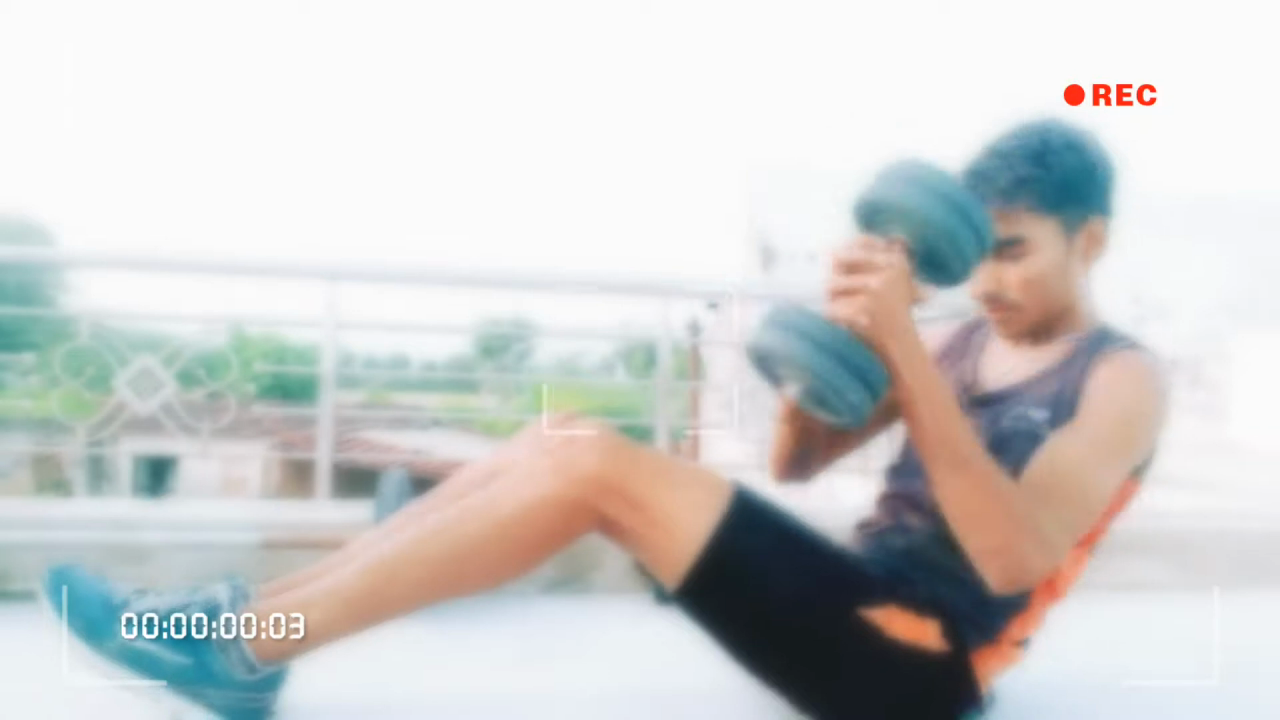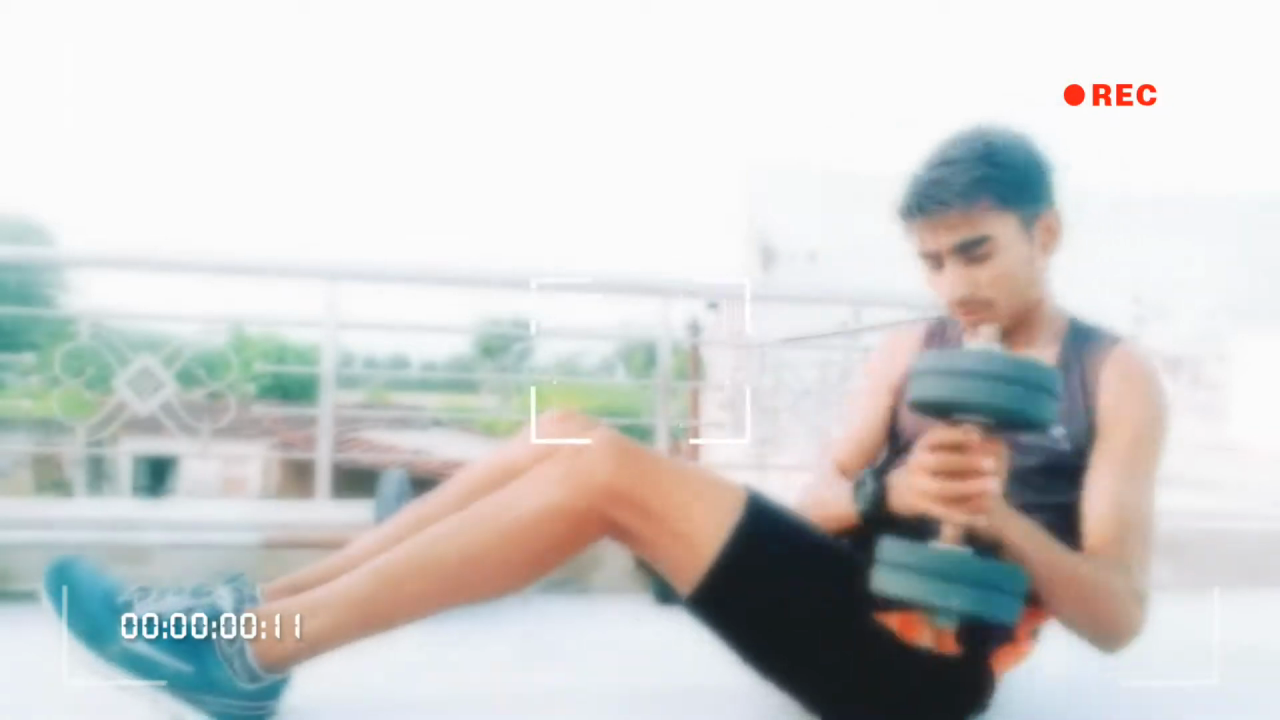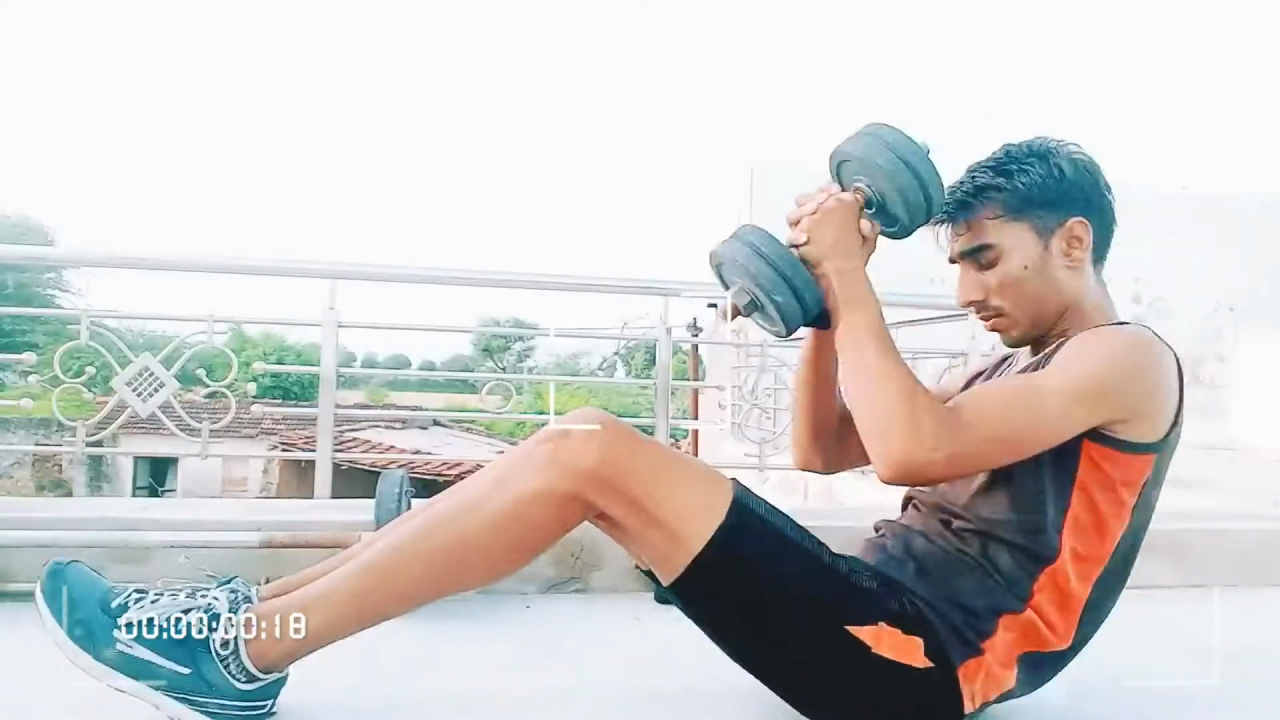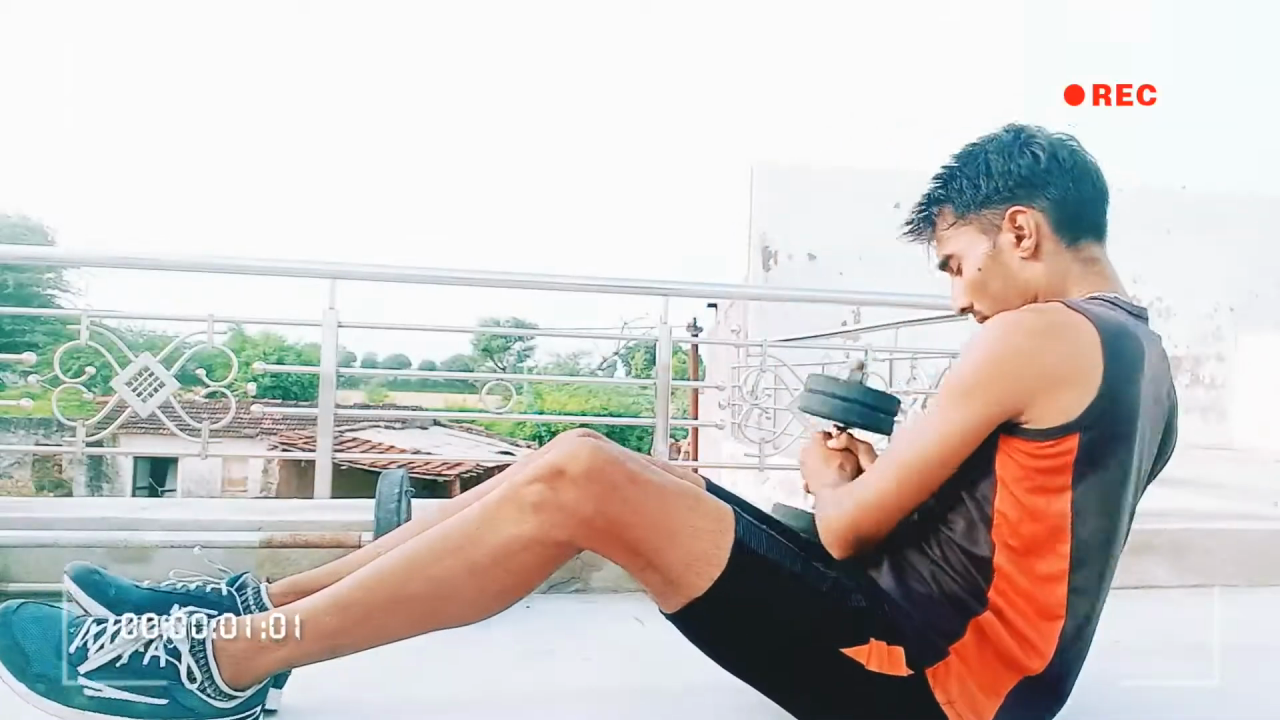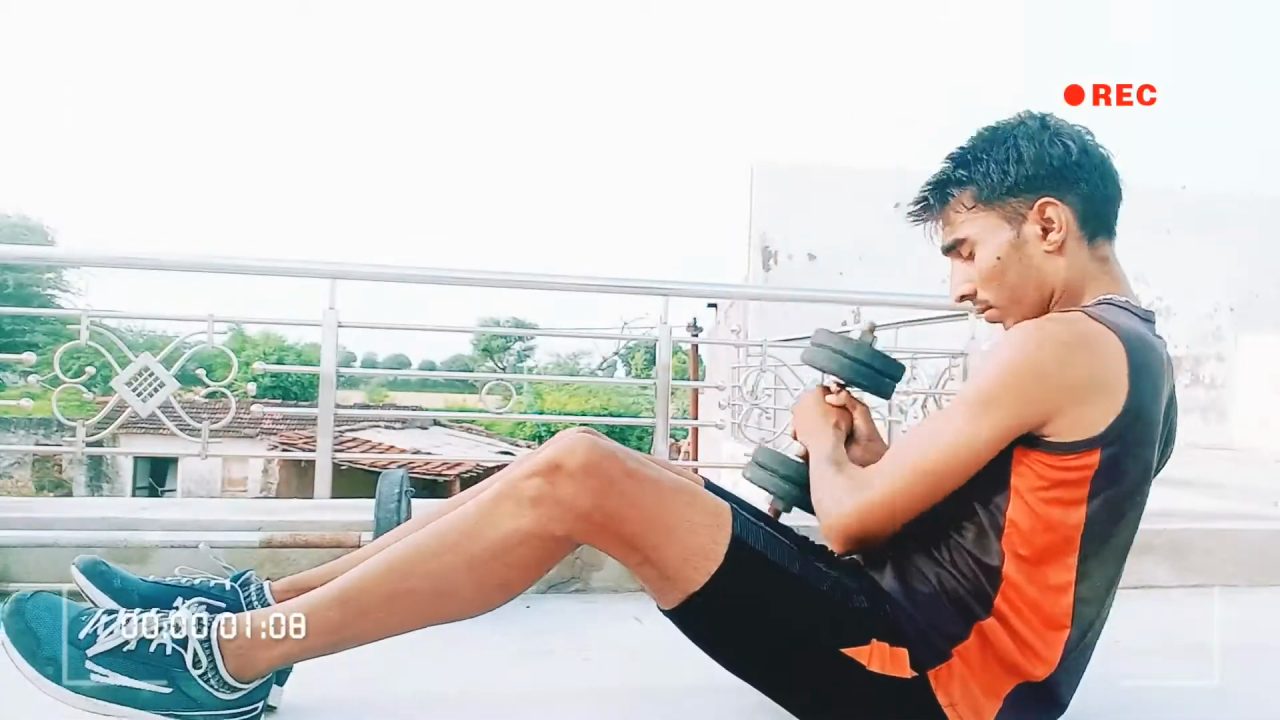
dt=0.3s
person 1, frame 1
left shoulder: (1122, 382)
right shoulder: (964, 340)
left elbow: (1010, 559)
right elbow: (791, 459)
left wrist: (906, 355)
right hip: (850, 604)
left knee: (590, 464)
right knee: (562, 443)
right ankle: (253, 613)
person 1, frame 2
left shoulder: (1116, 378)
right shoulder: (914, 349)
left elbow: (1119, 614)
right elbow: (821, 498)
left wrist: (1003, 525)
right wrist: (891, 493)
right hip: (852, 601)
left knee: (603, 471)
right knee: (564, 442)
right ankle: (255, 610)
person 1, frame 3
left shoulder: (1123, 361)
right shoulder: (1029, 366)
left elbow: (902, 452)
right elbow: (821, 451)
left wrist: (848, 277)
right wrist: (824, 312)
right hip: (883, 613)
left knee: (590, 449)
right knee: (577, 454)
right ankle: (260, 604)
person 1, frame 4
left shoulder: (1040, 337)
right shoulder: (1132, 357)
left elbow: (848, 524)
left wrist: (831, 479)
right wrist: (887, 478)
left knee: (575, 490)
right knee: (581, 464)
right ankle: (260, 604)
person 1, frame 5
left shoulder: (1066, 349)
right shoulder: (1120, 358)
left elbow: (854, 517)
left wrist: (825, 441)
right wrist: (861, 448)
left knee: (578, 480)
right knee: (580, 466)
right ankle: (260, 605)
